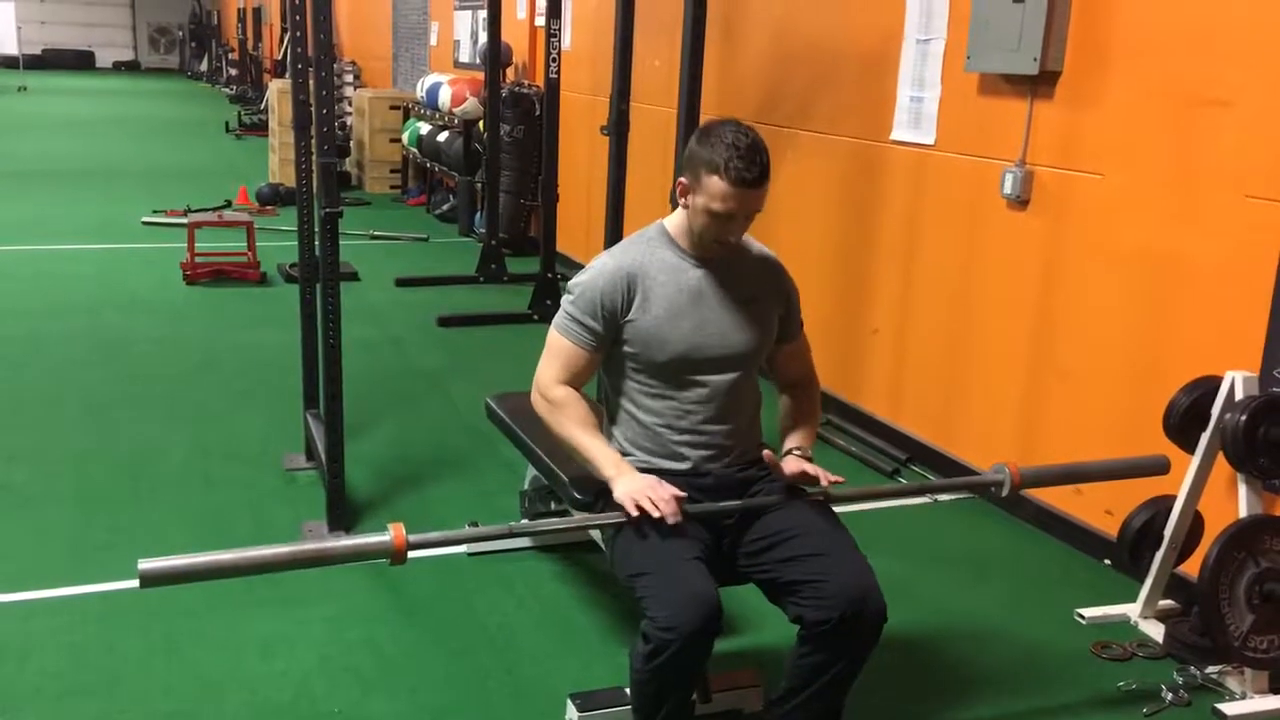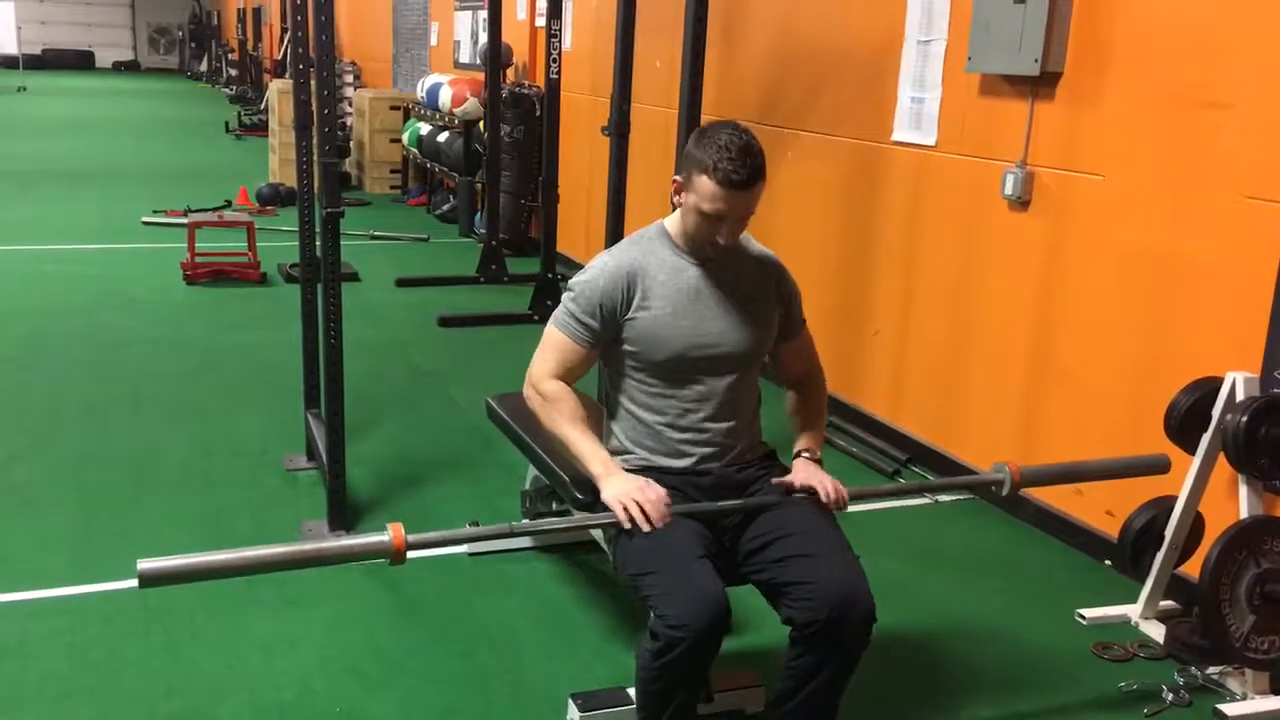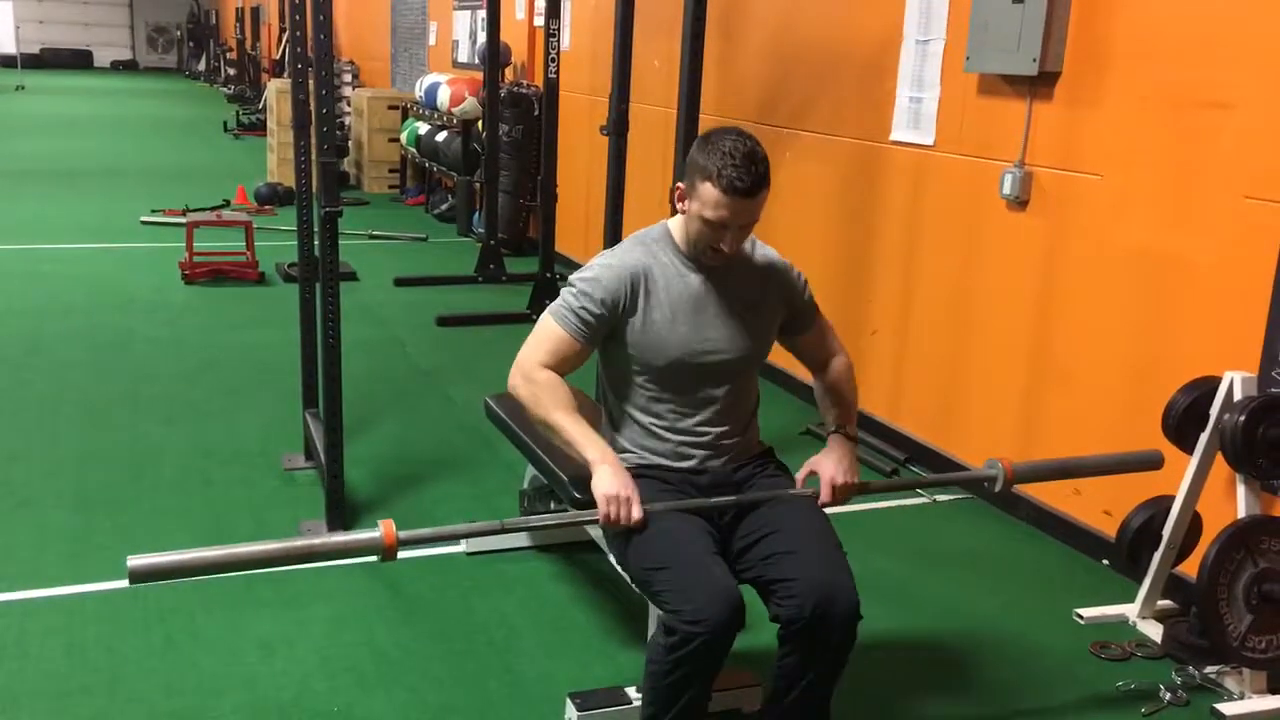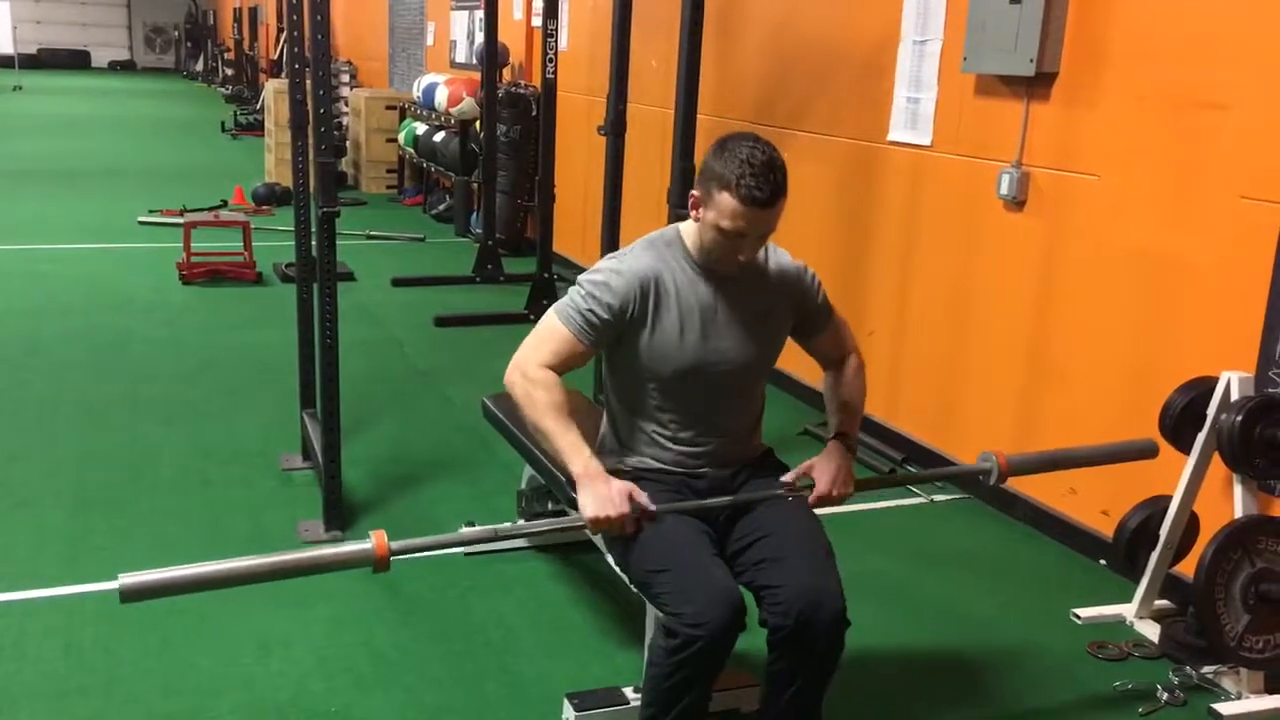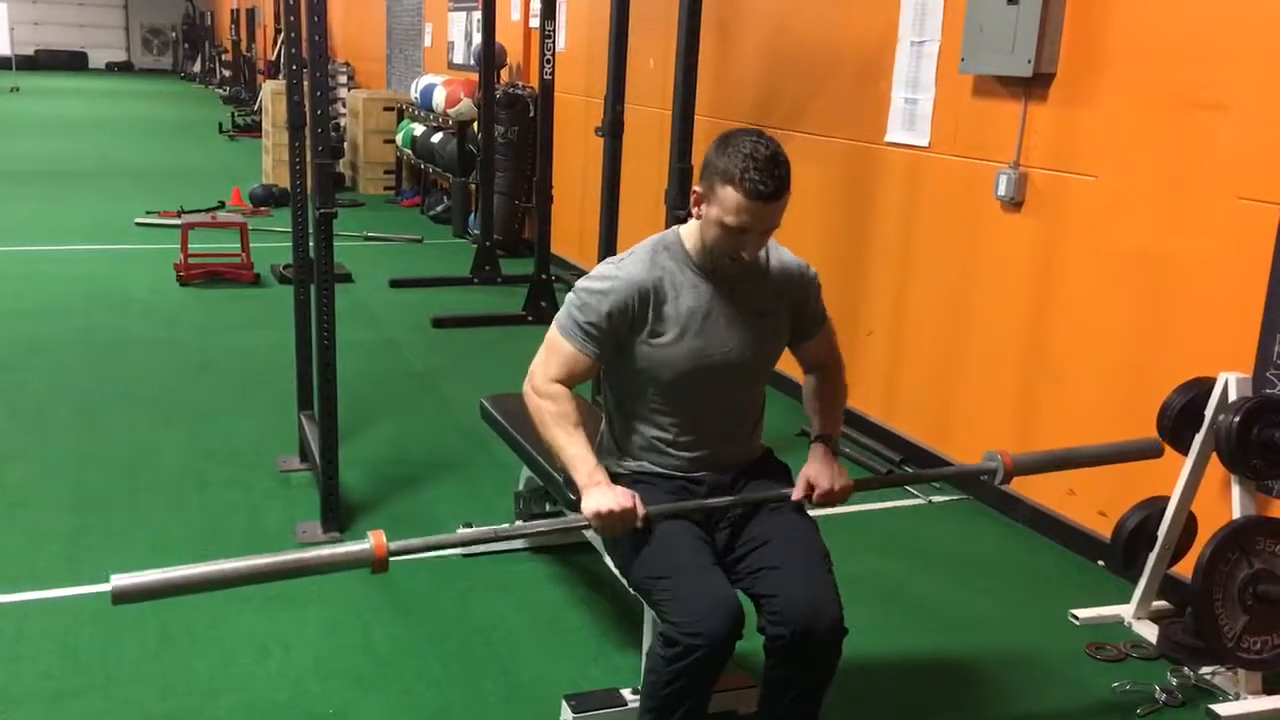
dt=0.3s
person 1, frame 1
left shoulder: (768, 275)
right shoulder: (617, 275)
left elbow: (797, 380)
right elbow: (552, 389)
left wrist: (795, 450)
right wrist: (621, 473)
left hip: (750, 481)
right hip: (656, 488)
left knee: (856, 606)
right knee: (686, 614)
person 1, frame 2
left shoulder: (769, 275)
right shoulder: (618, 274)
left elbow: (802, 377)
right elbow: (545, 383)
left wrist: (808, 455)
right wrist: (608, 472)
left hip: (751, 478)
right hip: (654, 485)
left knee: (844, 605)
right knee: (696, 612)
person 1, frame 3
left shoulder: (775, 276)
right shoulder: (622, 274)
left elbow: (830, 360)
right elbow: (530, 373)
left wrist: (841, 440)
right wrist: (603, 461)
left hip: (747, 473)
right hip: (650, 479)
left knee: (831, 603)
right knee: (710, 608)
person 1, frame 4
left shoulder: (790, 278)
right shoulder: (630, 278)
left elbow: (843, 358)
right elbow: (528, 371)
left wrist: (839, 446)
right wrist: (591, 478)
left hip: (748, 474)
right hip: (649, 483)
left knee: (817, 608)
right knee: (710, 611)
person 1, frame 5
left shoulder: (791, 280)
right shoulder: (627, 283)
left elbow: (823, 367)
right elbow: (545, 385)
left wrist: (823, 447)
right wrist: (594, 482)
left hip: (748, 479)
right hip: (648, 486)
left knee: (814, 620)
right knee: (708, 620)
